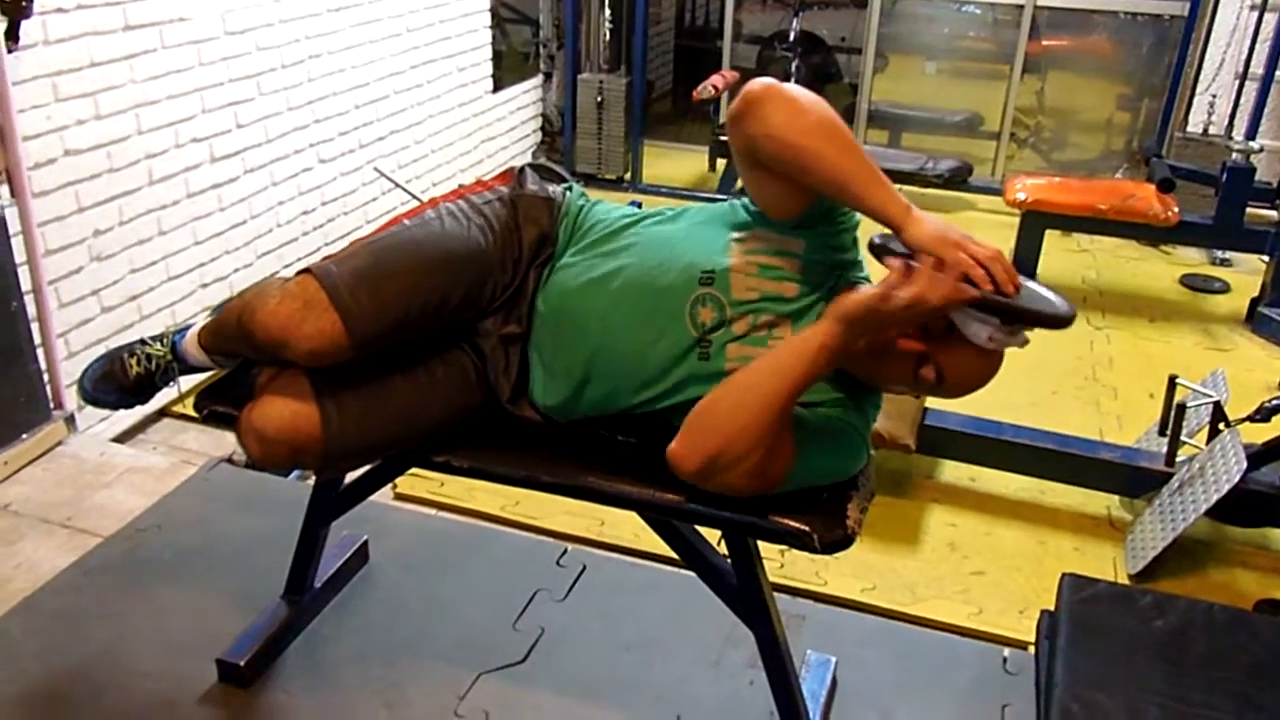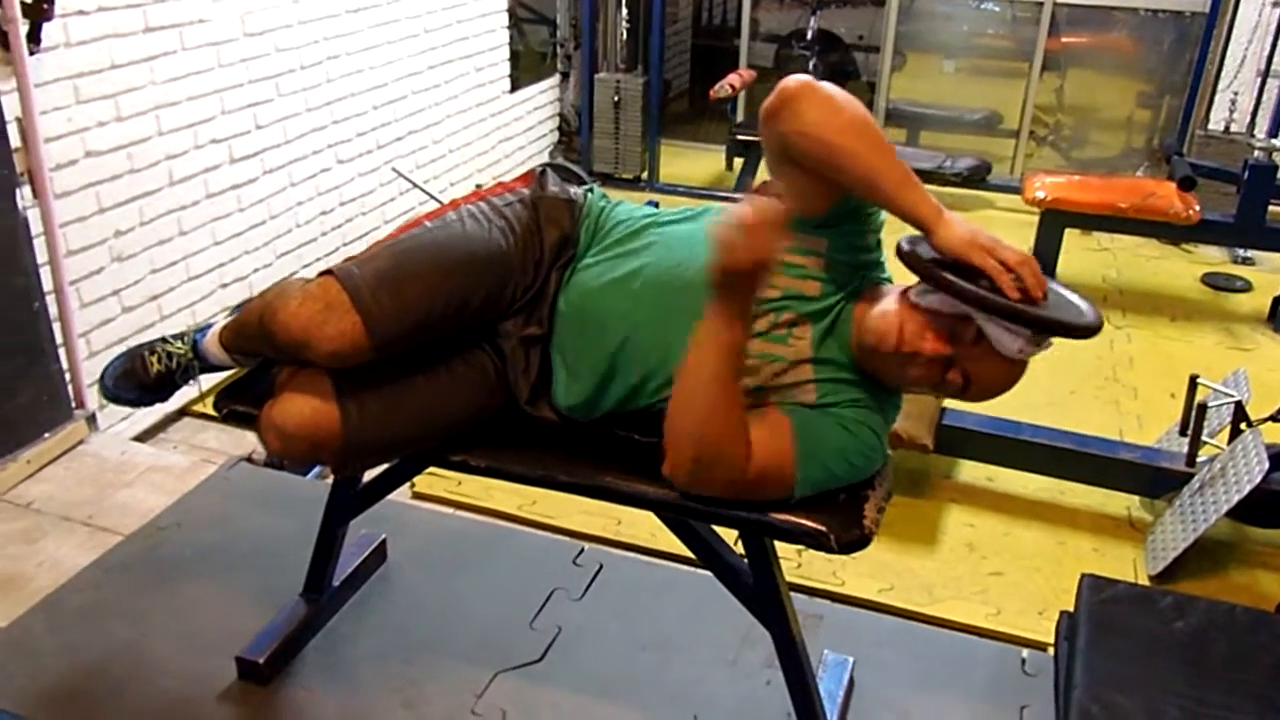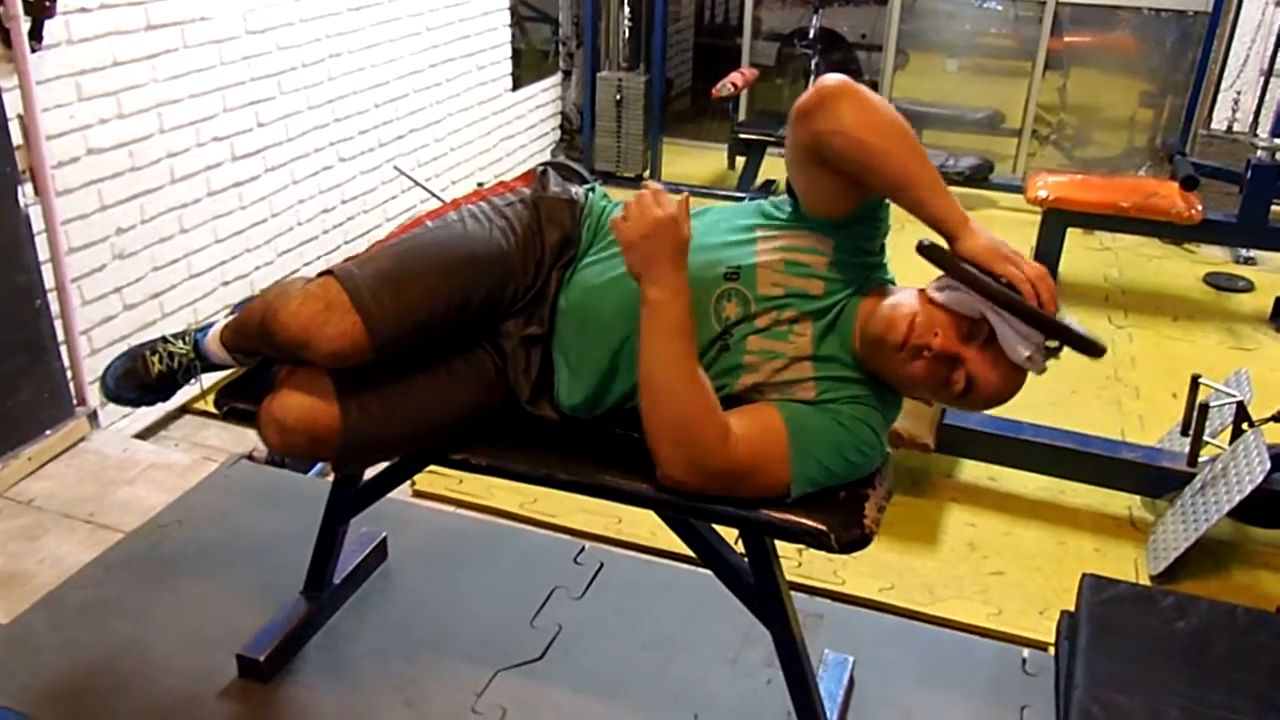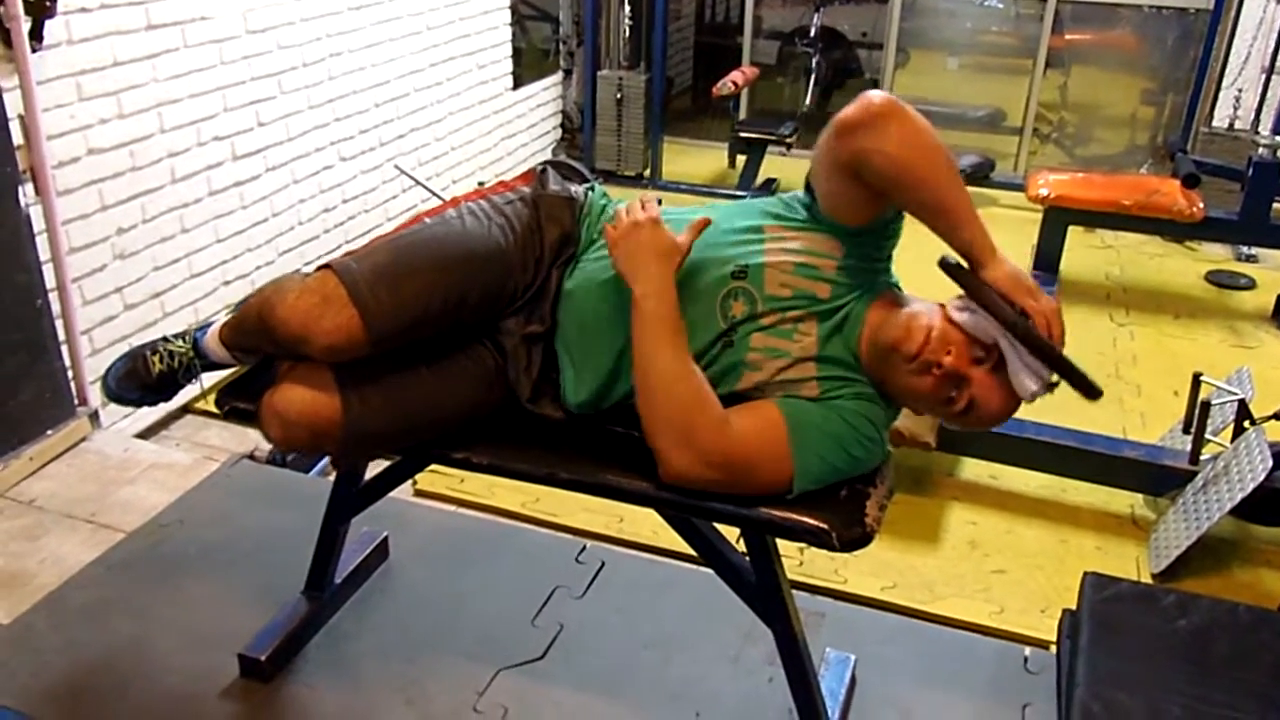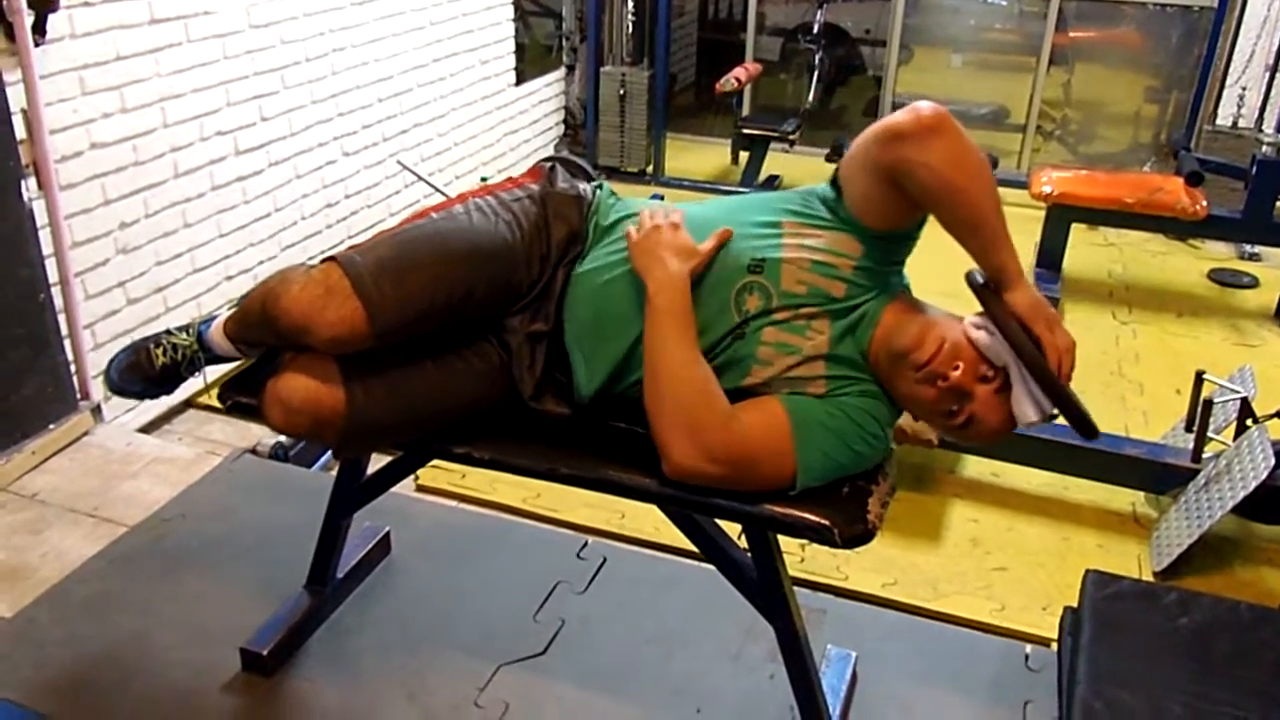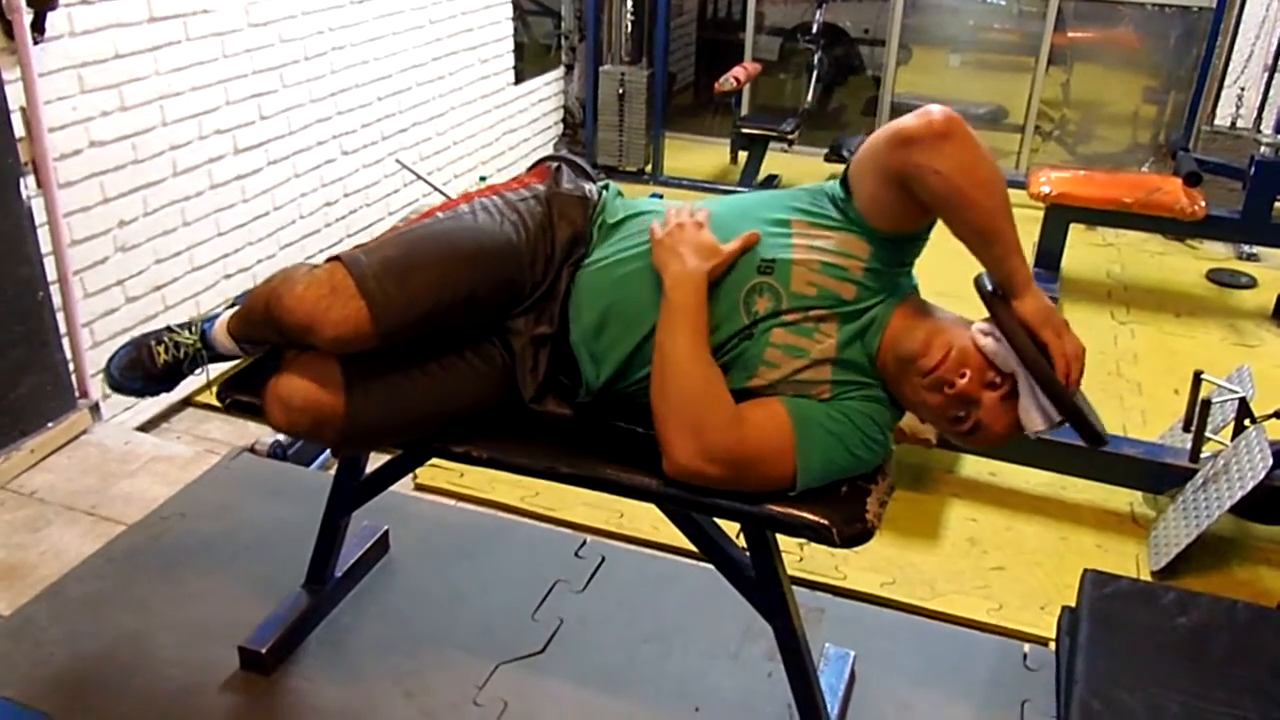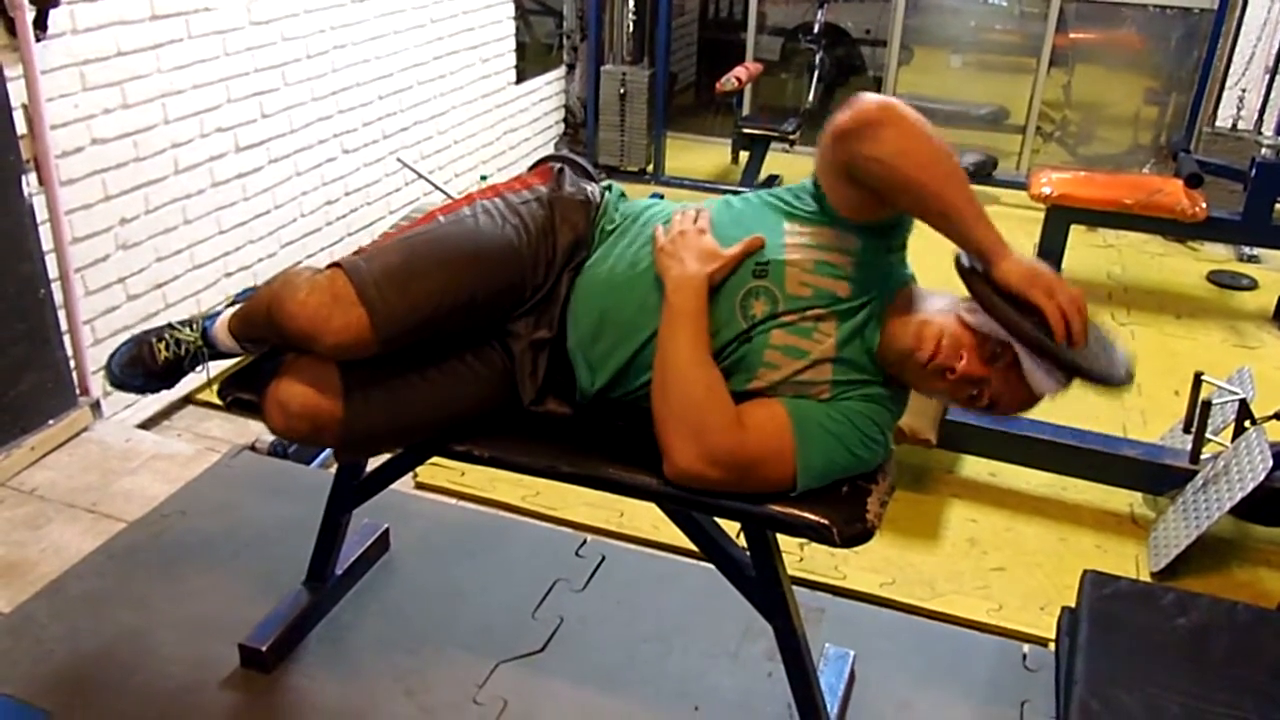
dt=0.2s
person 1, frame 1
left shoulder: (833, 429)
right shoulder: (827, 237)
left elbow: (701, 456)
right elbow: (760, 108)
left wrist: (841, 335)
right wrist: (913, 220)
left hip: (511, 371)
left knee: (274, 431)
right knee: (296, 324)
left ankle: (241, 368)
right ankle: (199, 344)
person 1, frame 2
left shoulder: (851, 433)
right shoulder: (847, 228)
left elbow: (696, 464)
right elbow: (795, 105)
left wrist: (731, 302)
right wrist: (941, 222)
left hip: (530, 374)
left knee: (294, 427)
right knee: (318, 324)
left ankle: (264, 360)
right ankle: (221, 342)
person 1, frame 3
left shoulder: (848, 430)
right shoulder: (853, 240)
left elbow: (689, 460)
right elbow: (828, 105)
left wrist: (664, 285)
right wrist: (965, 233)
left hip: (529, 373)
left knee: (294, 422)
right knee: (321, 327)
left ankle: (263, 361)
right ankle: (225, 339)
person 1, frame 4
left shoulder: (848, 429)
right shoulder: (860, 245)
left elbow: (689, 454)
right elbow: (871, 122)
left wrist: (650, 286)
right wrist: (991, 261)
left hip: (531, 366)
left knee: (295, 416)
right knee: (314, 322)
left ankle: (260, 360)
right ankle: (222, 340)
person 1, frame 5
left shoulder: (851, 428)
right shoulder: (873, 247)
left elbow: (695, 450)
right elbow: (920, 132)
left wrist: (666, 283)
right wrist: (1016, 287)
left hip: (538, 362)
left knee: (298, 403)
right knee: (319, 310)
left ankle: (258, 358)
right ankle: (223, 332)
person 1, frame 6
left shoulder: (853, 427)
right shoulder: (881, 244)
left elbow: (694, 451)
right elbow: (928, 135)
left wrist: (686, 281)
right wrist: (1024, 292)
left hip: (542, 363)
left knee: (296, 403)
right knee: (326, 311)
left ankle: (262, 350)
right ankle: (231, 329)
person 1, frame 7
left shoulder: (856, 427)
right shoulder: (872, 236)
left elbow: (696, 455)
right elbow: (869, 122)
left wrist: (686, 285)
right wrist: (1003, 257)
left hip: (541, 364)
left knee: (297, 409)
right knee: (325, 319)
left ankle: (267, 345)
right ankle: (232, 326)
